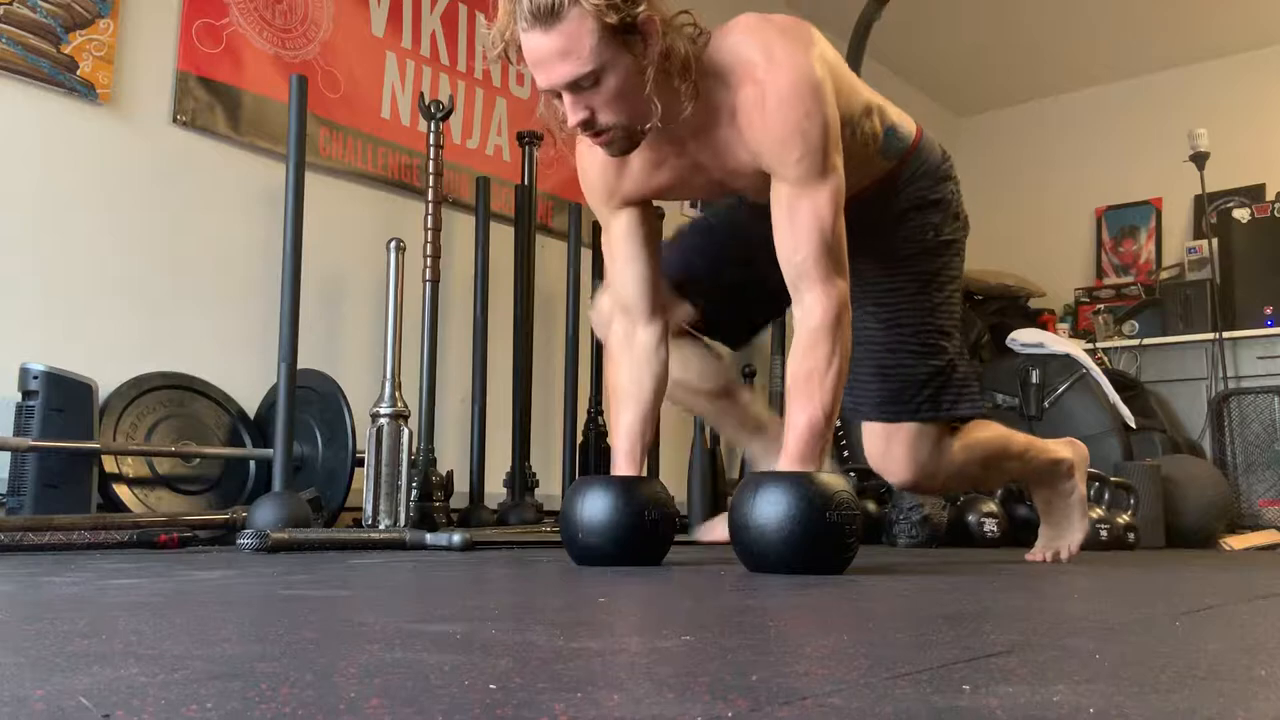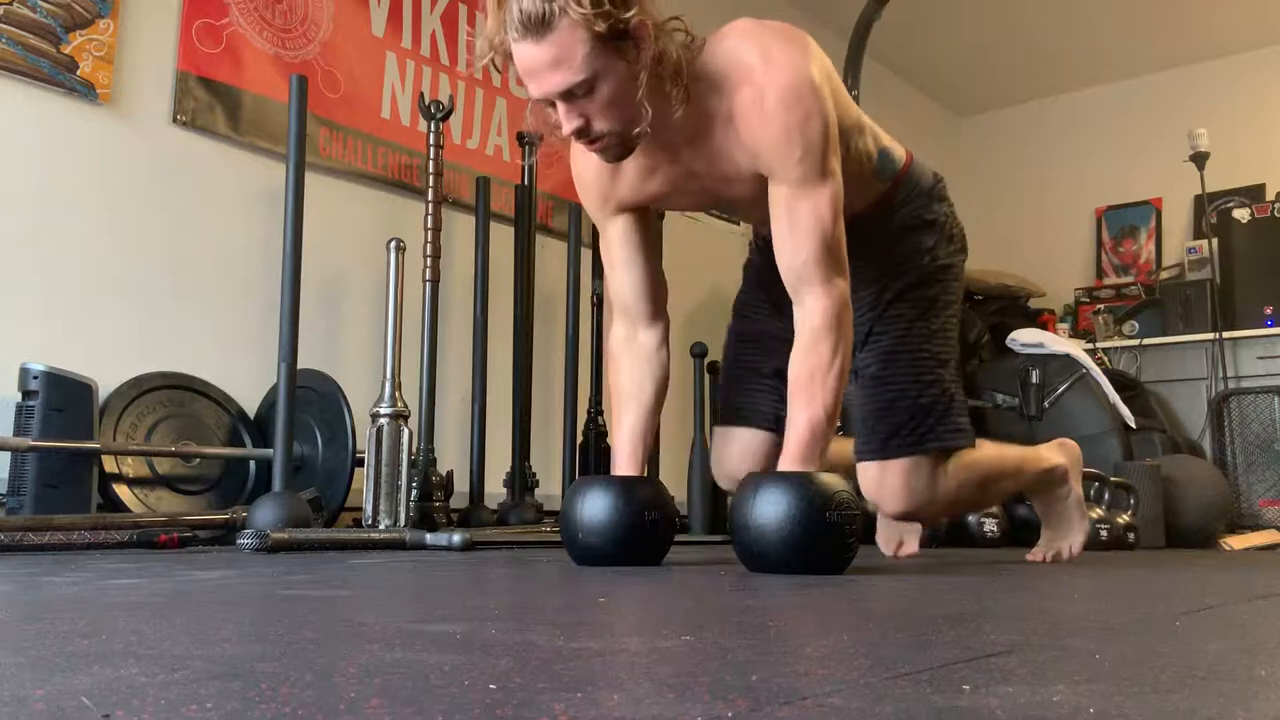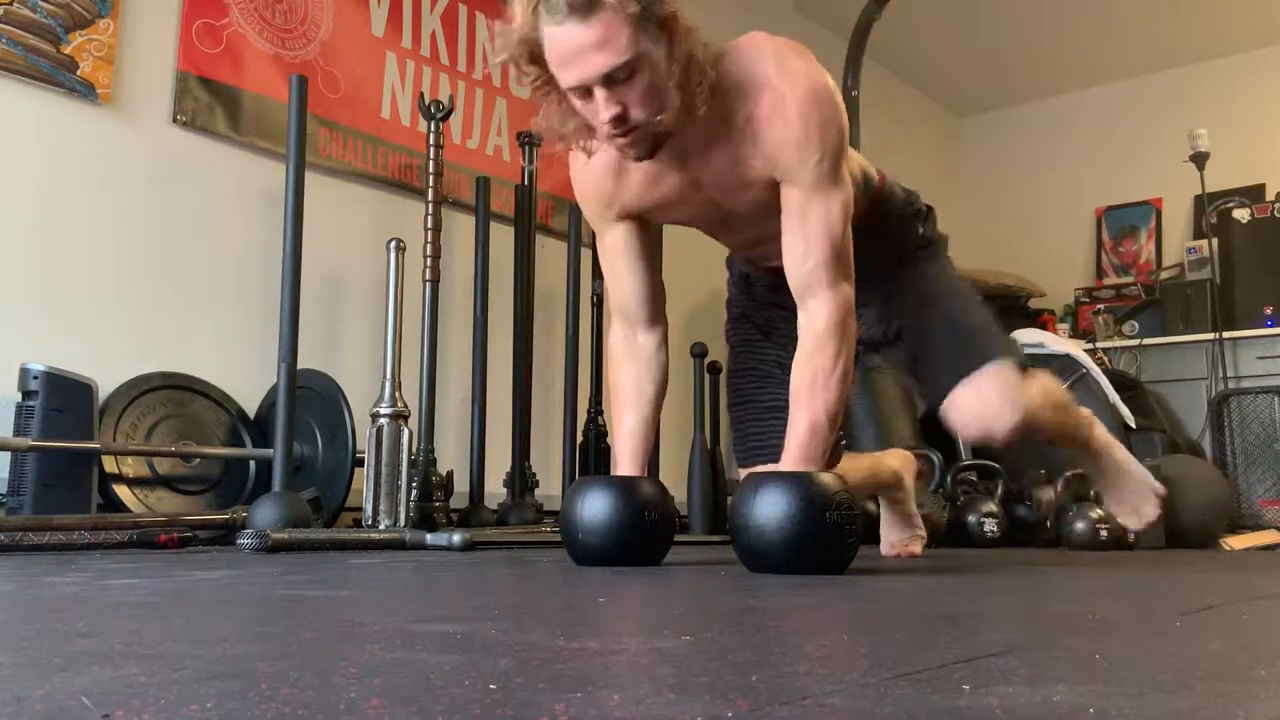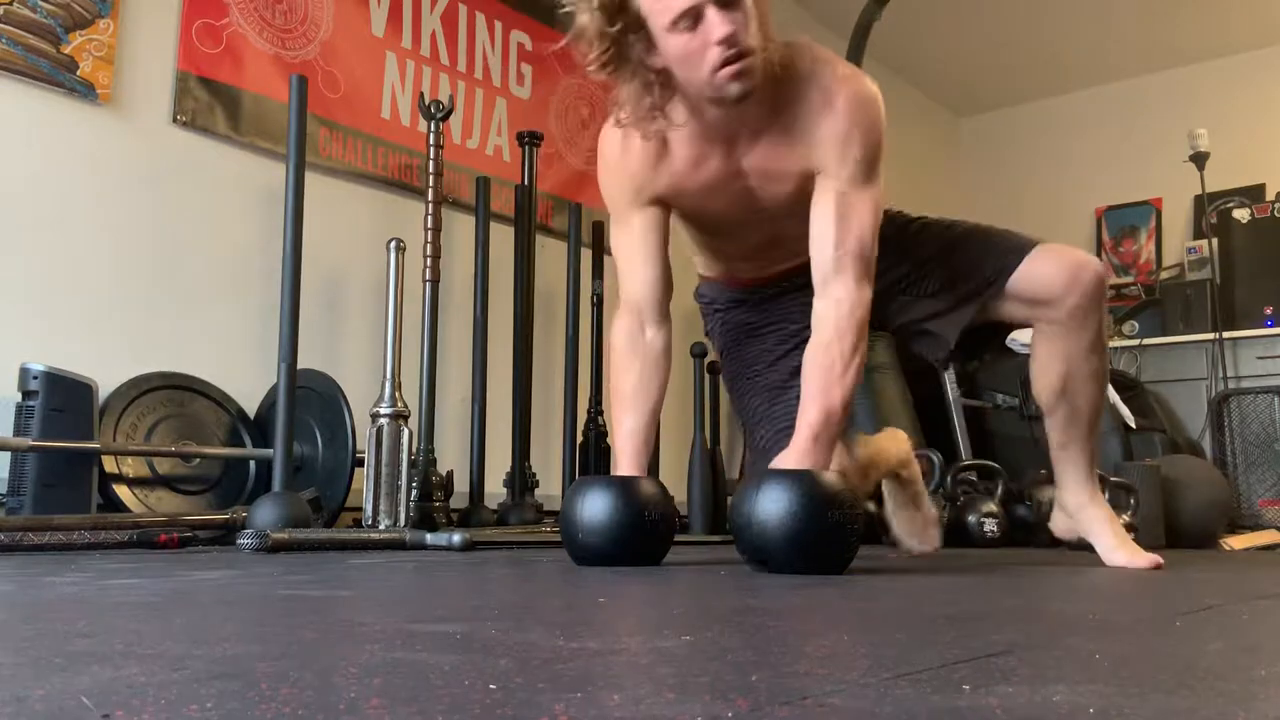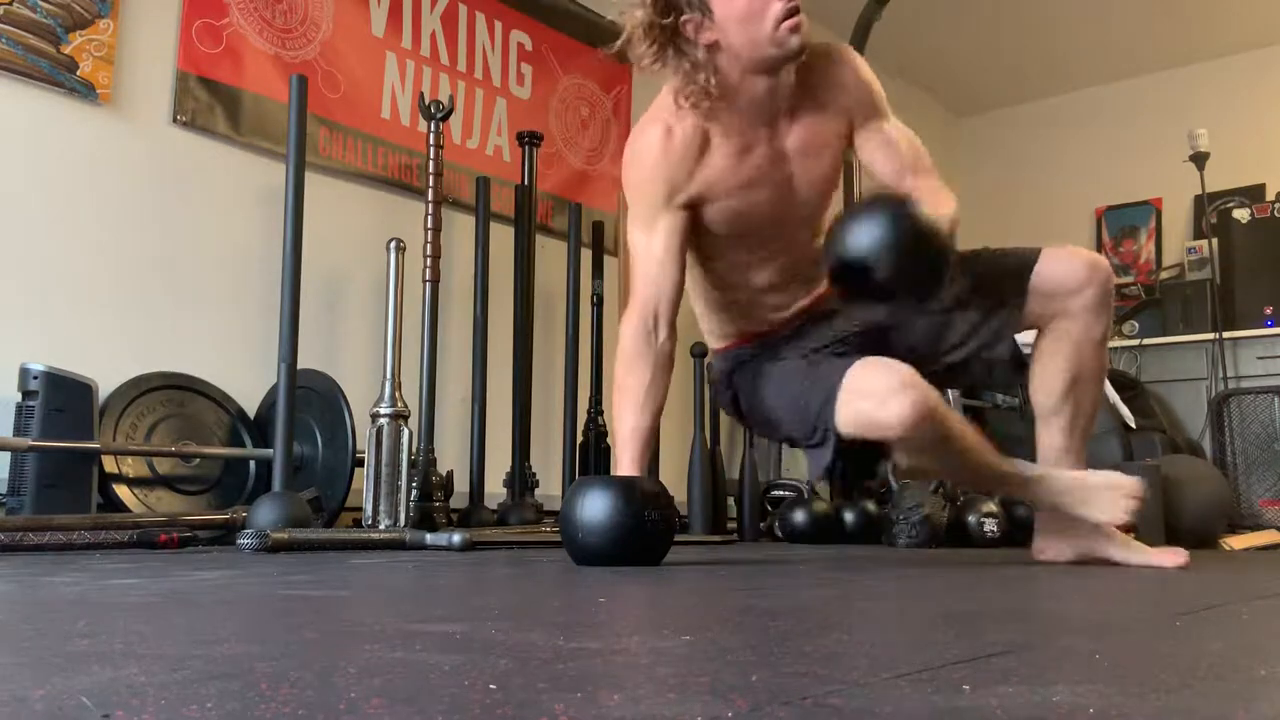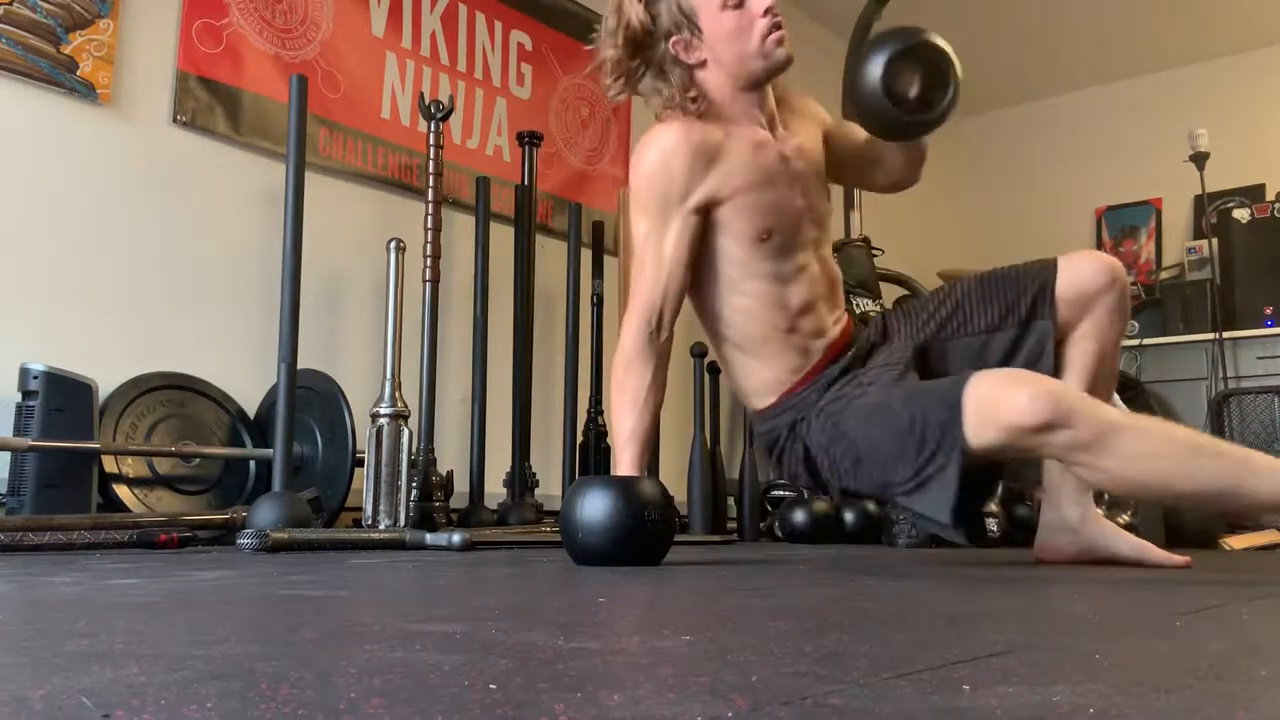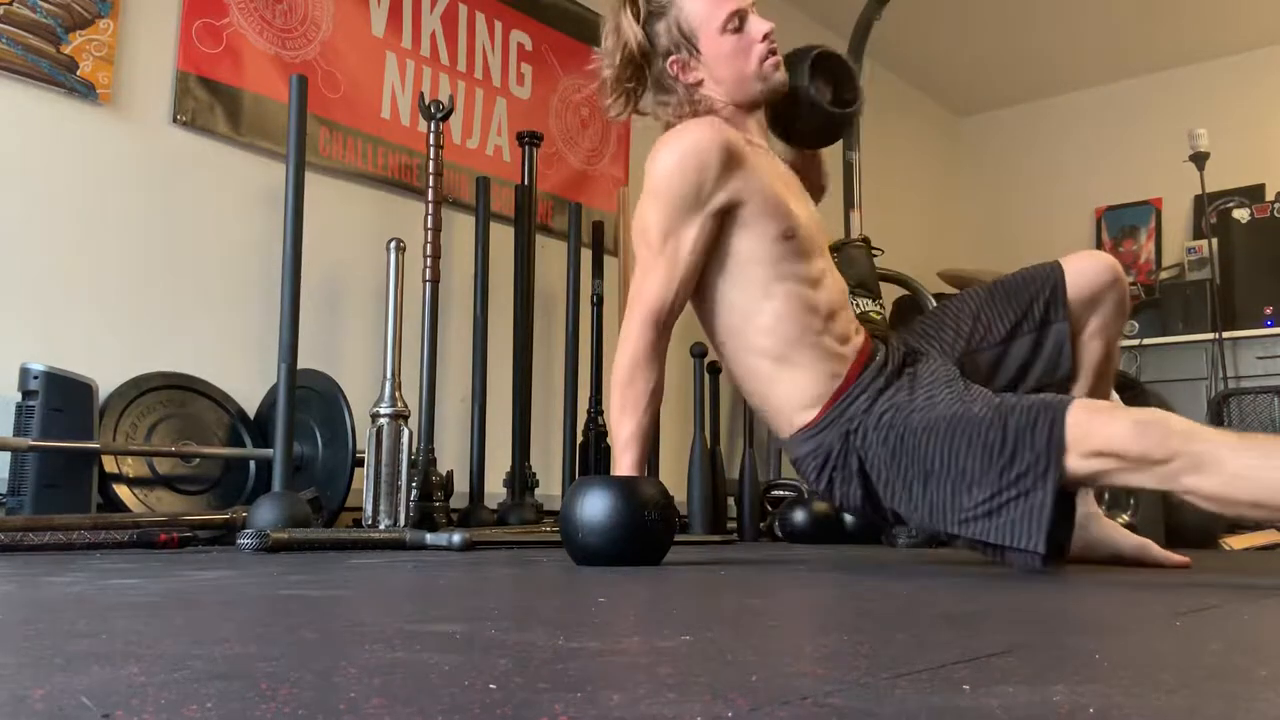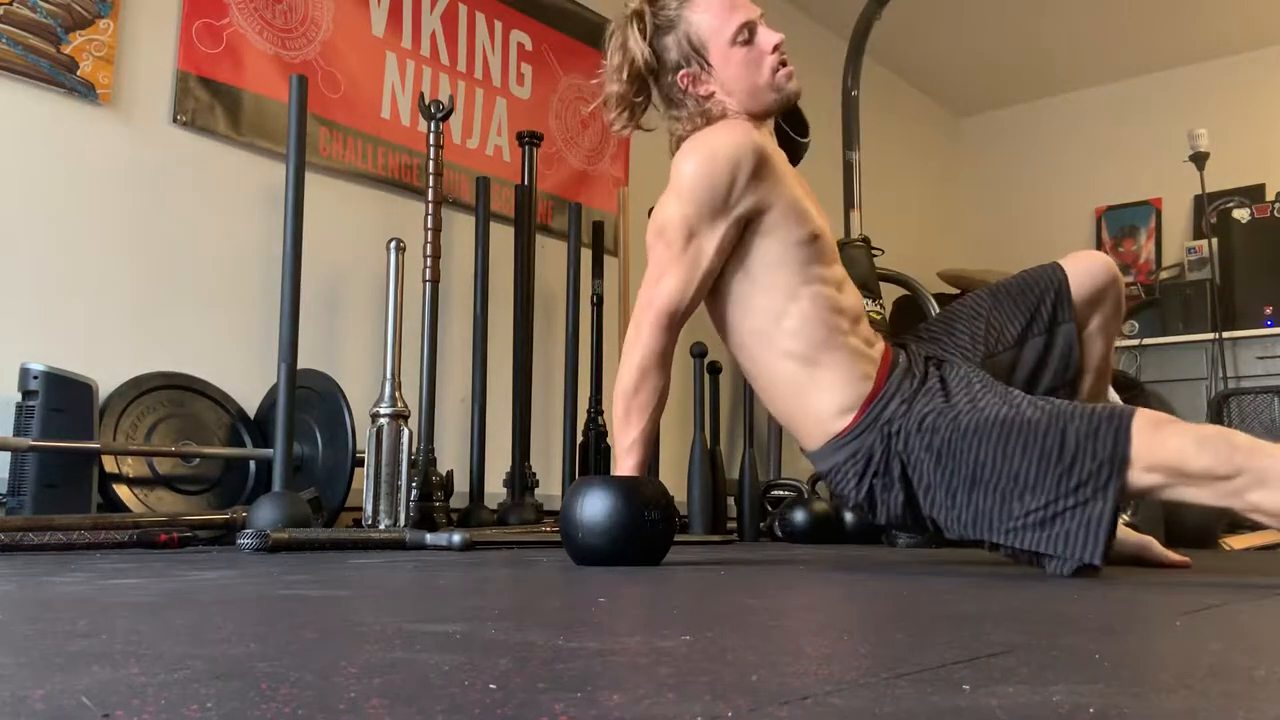
dt=0.3s
person 1, frame 1
left shoulder: (771, 81)
right shoulder: (603, 154)
left elbow: (821, 300)
right elbow: (636, 322)
right wrist: (624, 485)
left hip: (899, 195)
left knee: (908, 462)
right knee: (611, 311)
left ankle: (1059, 466)
right ankle: (769, 447)
person 1, frame 2
left shoulder: (768, 85)
right shoulder: (599, 165)
left elbow: (822, 301)
right elbow: (637, 326)
left wrist: (796, 478)
left hip: (894, 222)
right hip: (784, 242)
left knee: (899, 489)
right knee: (738, 471)
left ankle: (1051, 471)
right ankle: (871, 451)
person 1, frame 3
left shoulder: (785, 95)
right shoulder: (598, 167)
left elbow: (826, 307)
right elbow: (637, 330)
left wrist: (799, 475)
left hip: (876, 234)
right hip: (760, 279)
left knee: (999, 416)
left ankle: (1084, 437)
right ankle: (892, 476)
person 1, frame 4
left shoulder: (834, 96)
right shoulder: (633, 142)
left elbow: (847, 294)
right elbow: (641, 323)
left wrist: (807, 453)
left hip: (862, 251)
right hip: (749, 301)
left knee: (1070, 283)
left ankle: (1078, 498)
person 1, frame 5
left shoulder: (836, 76)
right shoulder: (669, 139)
left elbow: (926, 189)
right elbow: (650, 323)
left wrist: (923, 215)
left hip: (842, 300)
right hip: (761, 359)
left knee: (1082, 279)
right knee: (899, 402)
left ankle: (1064, 527)
right ankle: (1032, 487)
person 1, frame 6
left shoulder: (787, 114)
right shoulder: (679, 150)
left elbow: (893, 171)
right elbow: (646, 325)
left hip: (871, 351)
right hip: (820, 417)
left knee: (1096, 279)
right knee: (1027, 407)
left ankle: (1067, 517)
person 1, frame 7
left shoulder: (752, 146)
right shoulder: (696, 149)
right elbow: (647, 322)
left hip: (892, 366)
right hip: (859, 431)
left knee: (1097, 278)
right knee: (1125, 438)
left ankle: (1072, 517)
person 1, frame 8
left shoulder: (743, 160)
right shoulder: (723, 151)
right elbow: (656, 319)
right wrist: (627, 488)
left hip: (906, 375)
right hip: (893, 440)
left knee: (1094, 277)
right knee: (1195, 457)
left ankle: (1080, 516)
